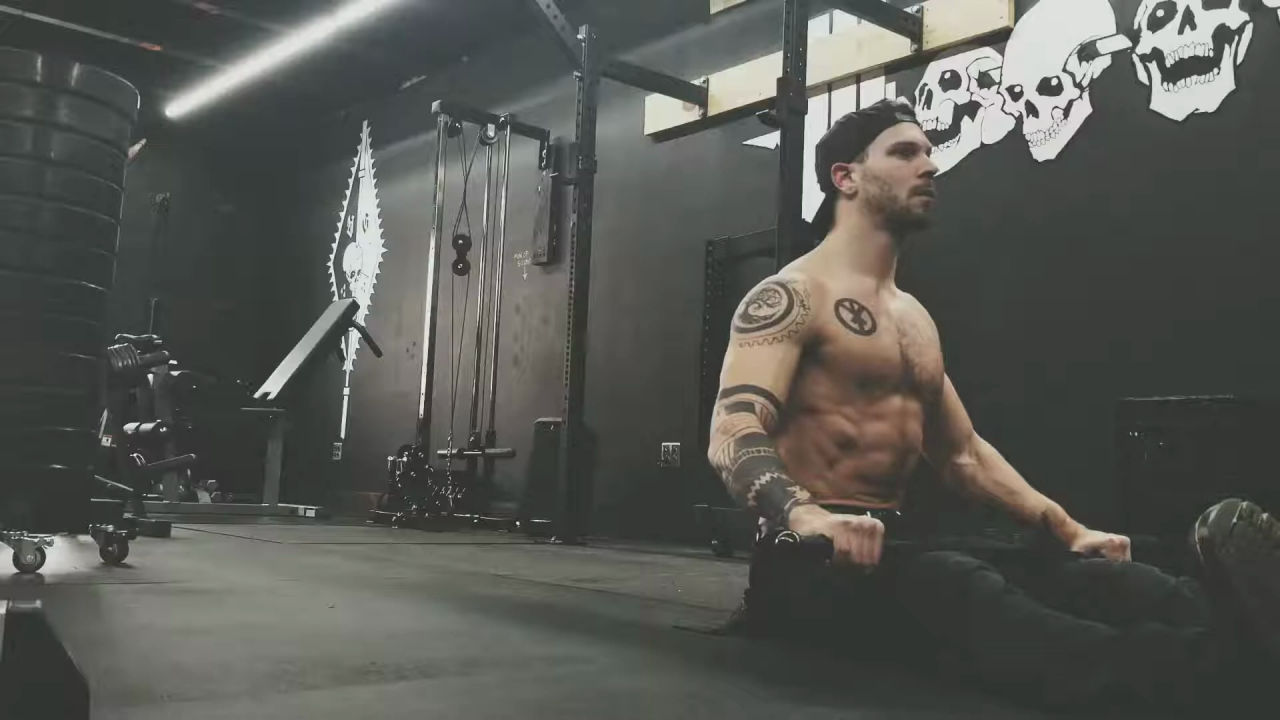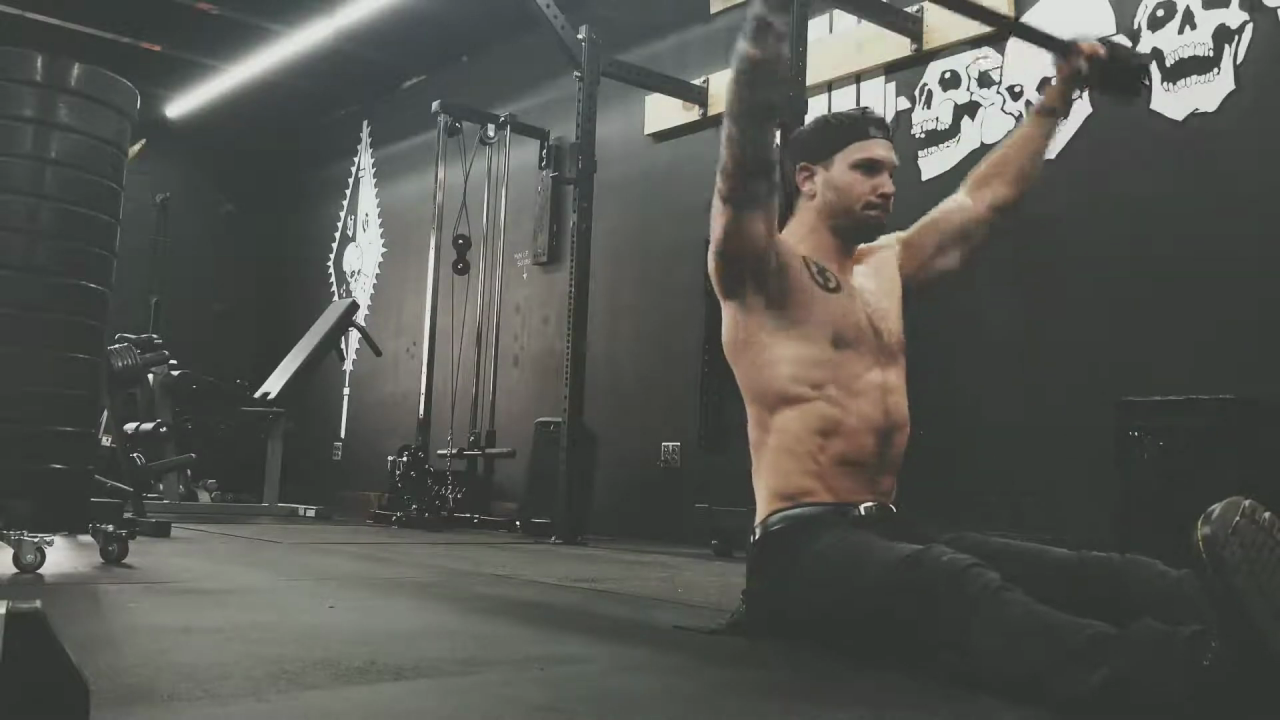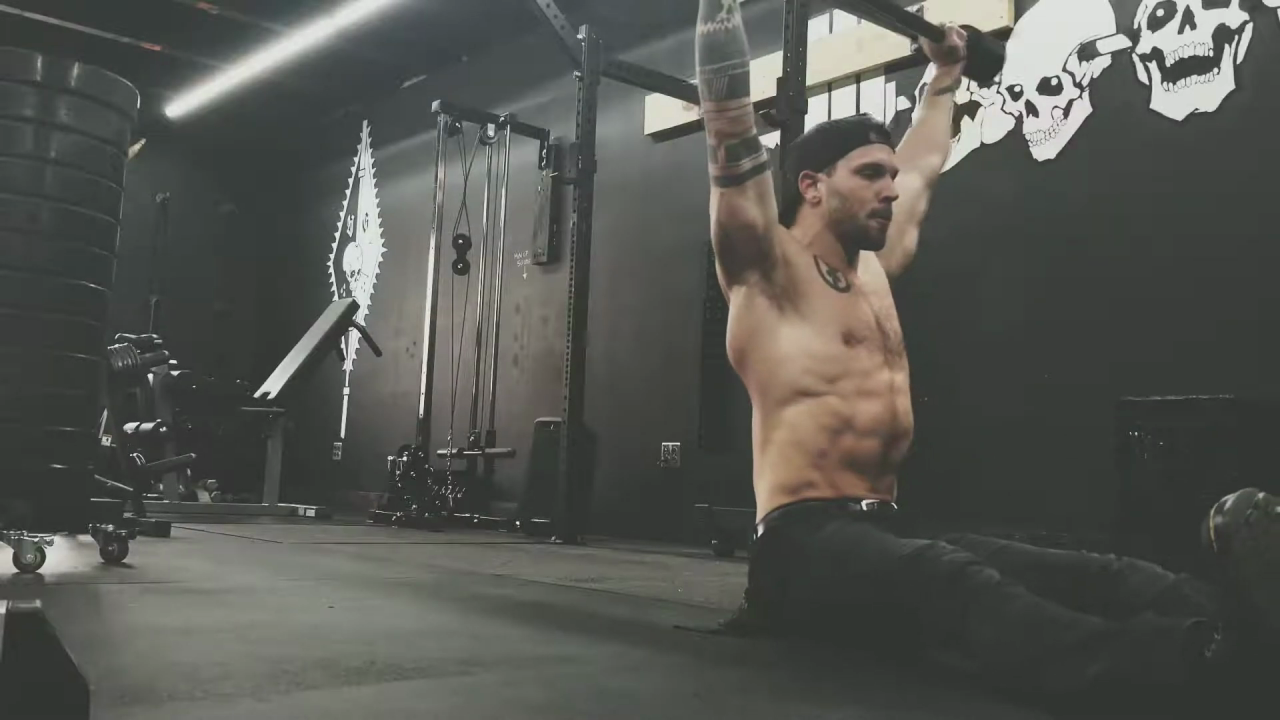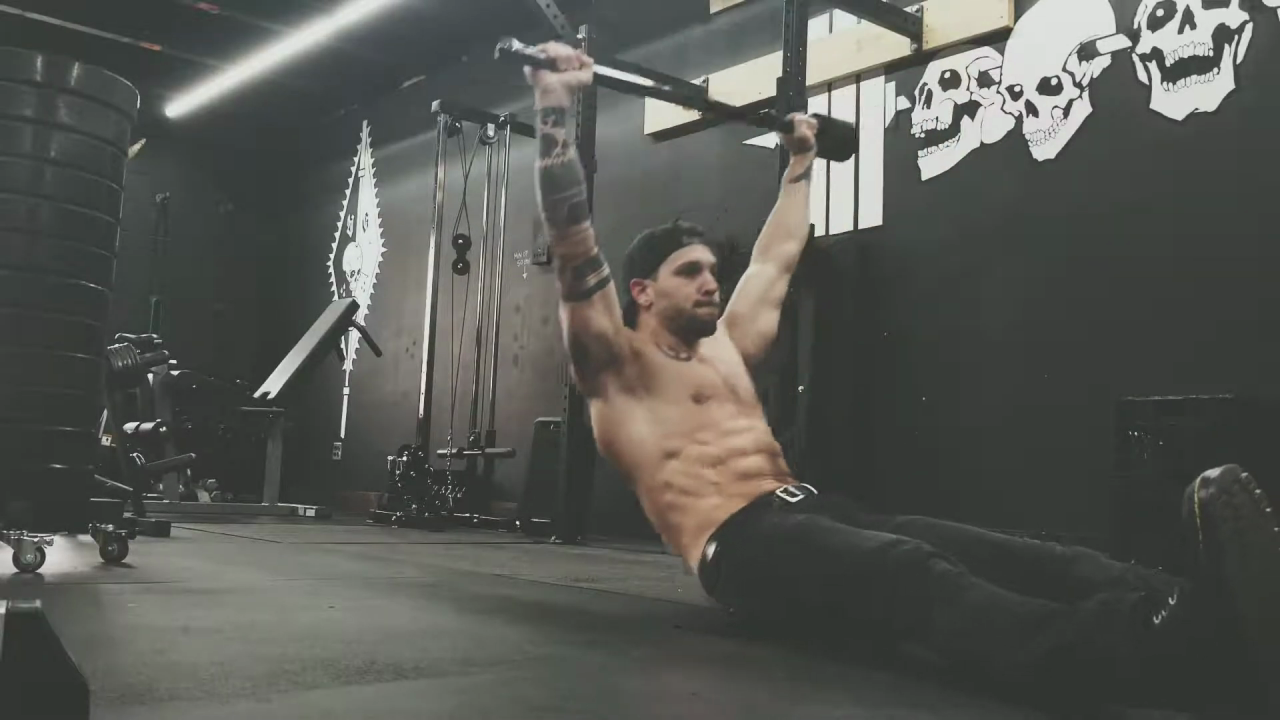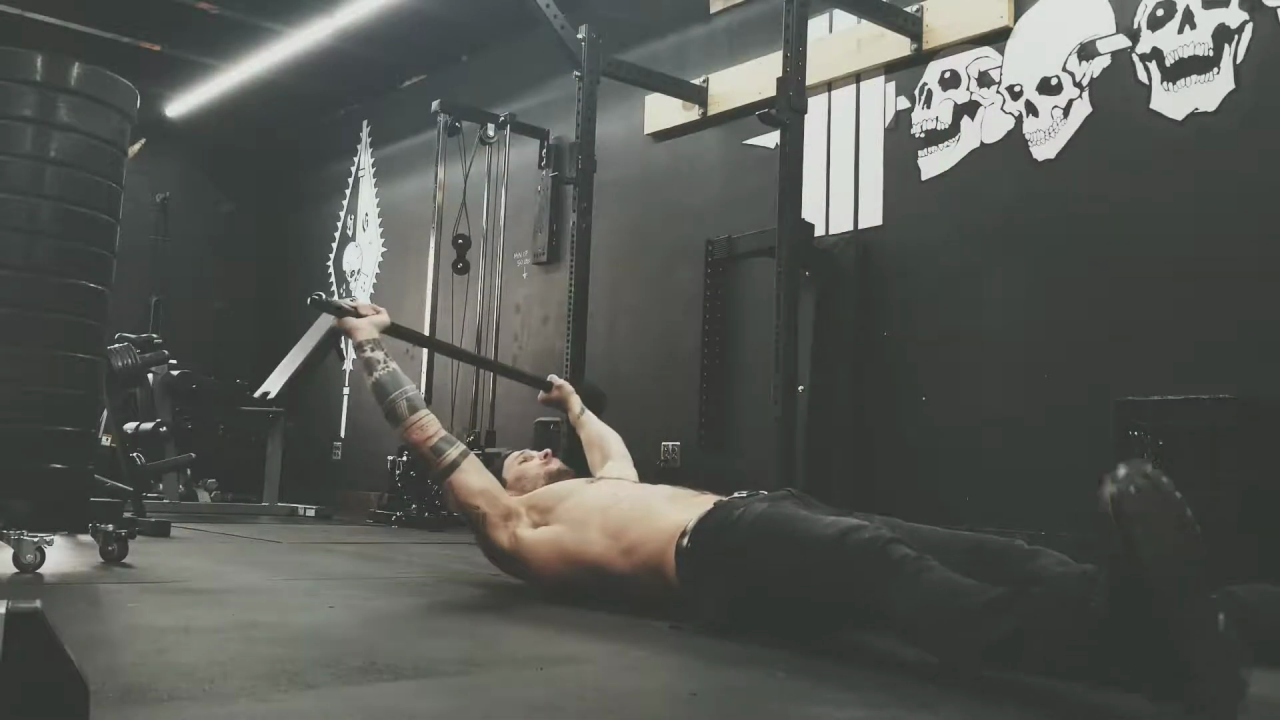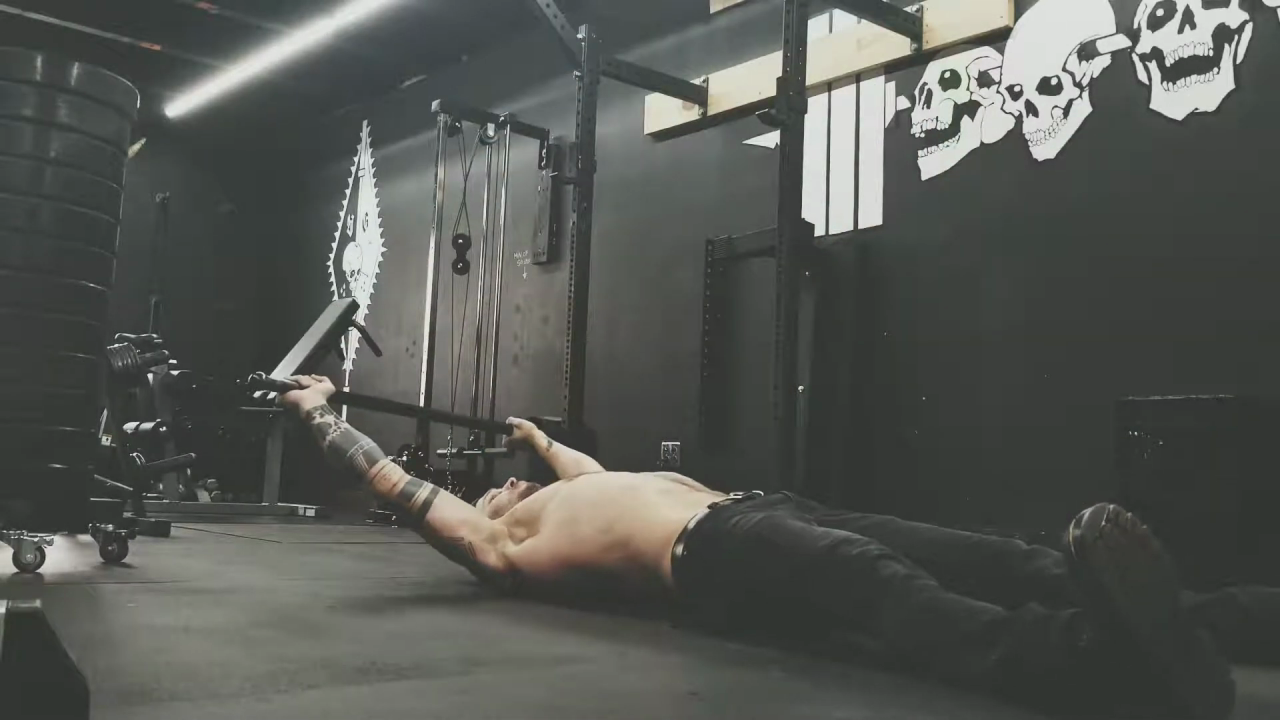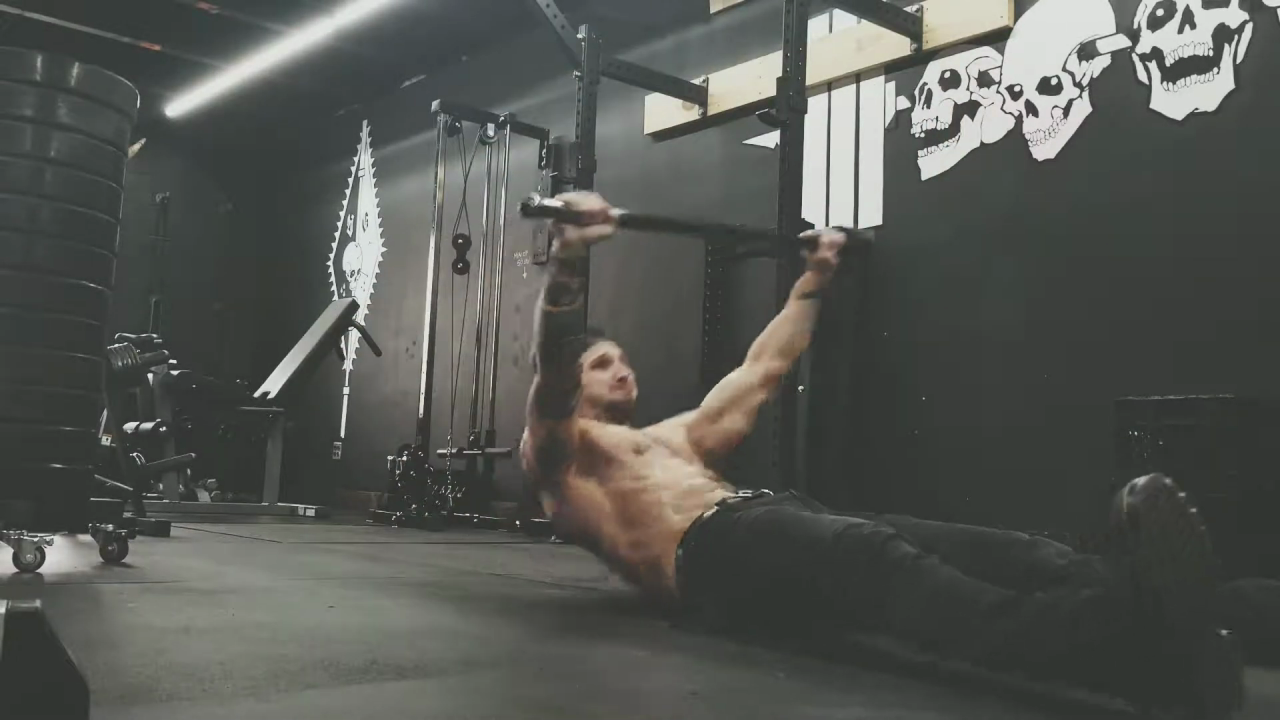
dt=0.7s
person 1, frame 1
left shoulder: (915, 318)
right shoulder: (791, 297)
left elbow: (963, 452)
right elbow: (732, 434)
left wrist: (1066, 526)
right wrist: (806, 516)
left hip: (888, 545)
right hip: (807, 558)
left knee: (1078, 576)
right knee: (959, 590)
right ankle: (1194, 659)
person 1, frame 2
left shoulder: (886, 266)
right shoulder: (756, 268)
left elbow: (985, 196)
right elbow: (749, 144)
left wrist: (1061, 88)
left hip: (888, 533)
right hip: (802, 551)
left knee: (1087, 573)
right knee: (954, 587)
right ankle: (1186, 663)
person 1, frame 3
left shoulder: (871, 268)
right shoulder: (766, 270)
left elbow: (923, 169)
right elbow: (730, 122)
left wrist: (944, 77)
left hip: (885, 532)
right hip: (804, 548)
left knee: (1086, 575)
right knee: (954, 585)
right ankle: (1188, 657)
person 1, frame 4
left shoulder: (724, 344)
right shoulder: (618, 367)
left elbow: (780, 254)
right elbow: (575, 251)
left wrist: (800, 161)
right wrist: (556, 101)
left hip: (814, 517)
right hip: (746, 548)
left knee: (1007, 557)
right knee: (910, 572)
left ankle: (1198, 609)
right ankle: (1140, 649)
person 1, frame 5
left shoulder: (597, 492)
right shoulder: (517, 530)
left elbow: (620, 455)
right elbow: (438, 448)
left wrist: (575, 406)
right wrist: (374, 349)
left hip: (759, 512)
right hip: (717, 550)
left knee: (988, 555)
right knee: (890, 572)
left ankle: (1160, 617)
right ankle: (1123, 625)
person 1, frame 6
left shoulder: (558, 498)
right shoulder: (505, 544)
right elbow: (407, 489)
left wrist: (538, 439)
right wrist: (324, 417)
left hip: (755, 510)
right hip: (712, 550)
left knee: (984, 559)
right knee: (889, 592)
left ankle: (1173, 620)
person 1, frame 7
left shoulder: (674, 434)
right shoulder: (561, 451)
left elbow: (767, 369)
right elbow: (550, 385)
left wrist: (813, 277)
right wrist: (566, 257)
right hip: (713, 556)
left knee: (1000, 550)
right knee: (885, 564)
left ankle: (1162, 634)
right ankle: (1111, 642)
